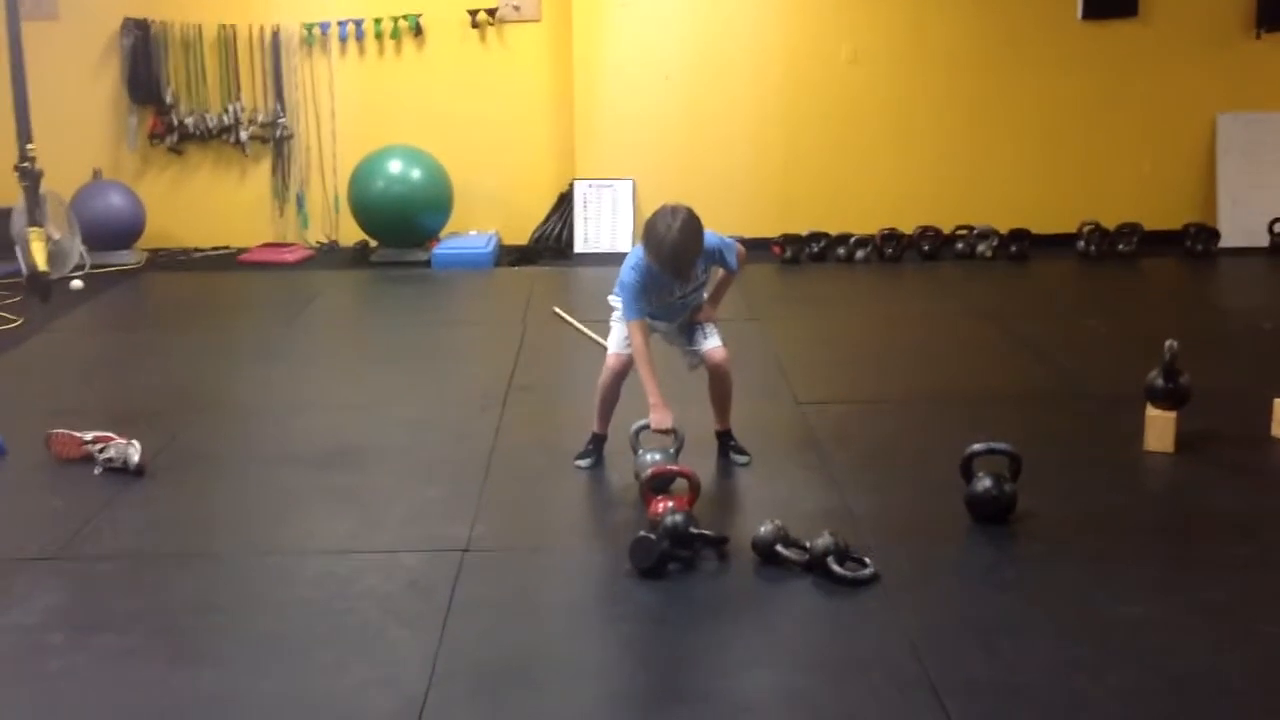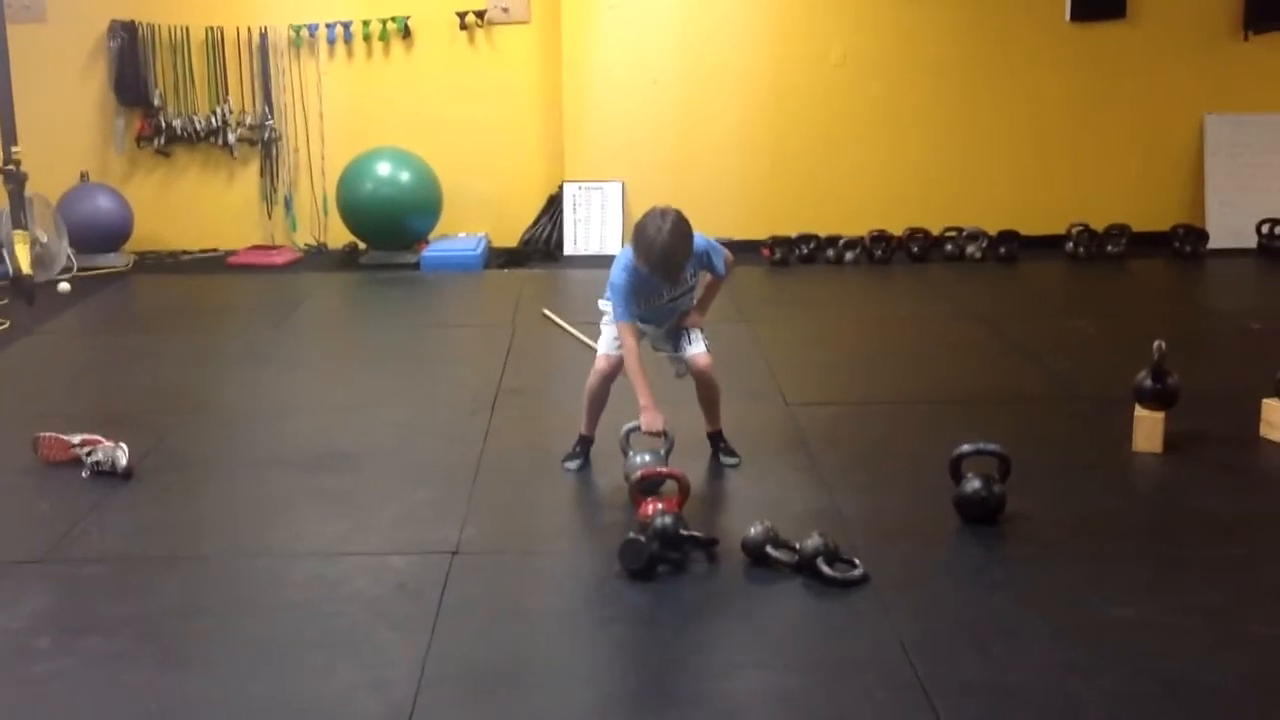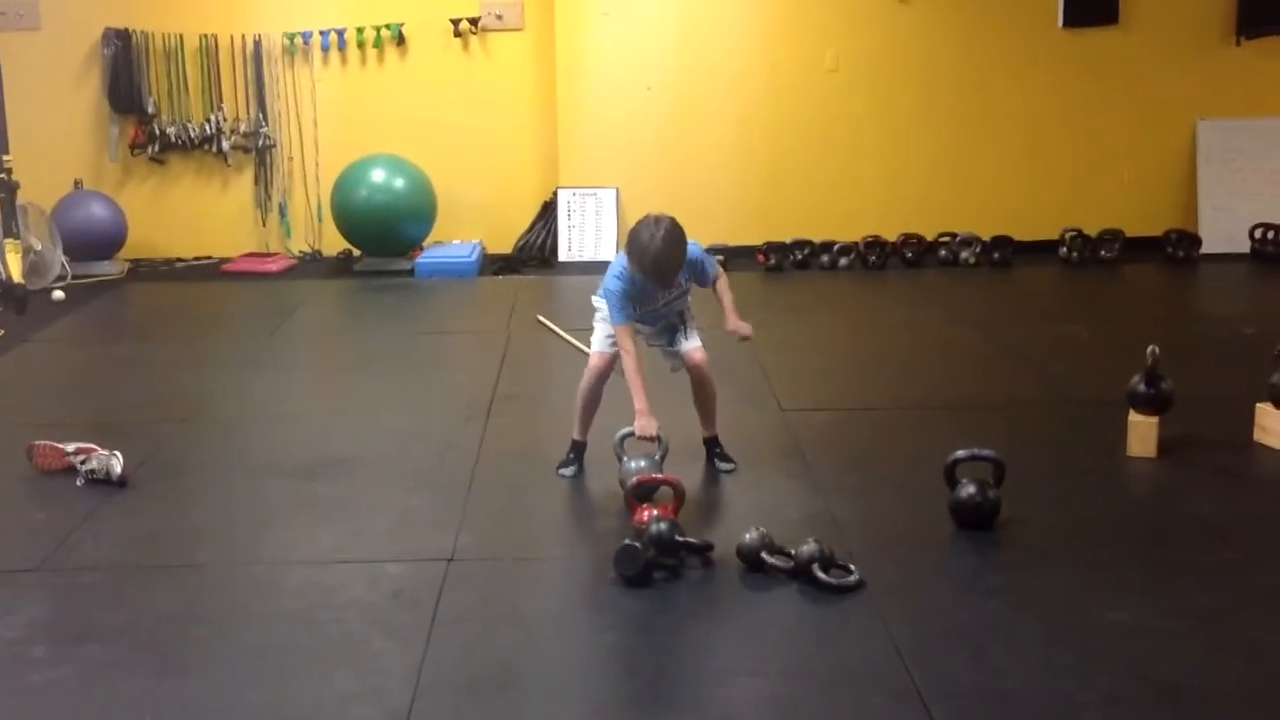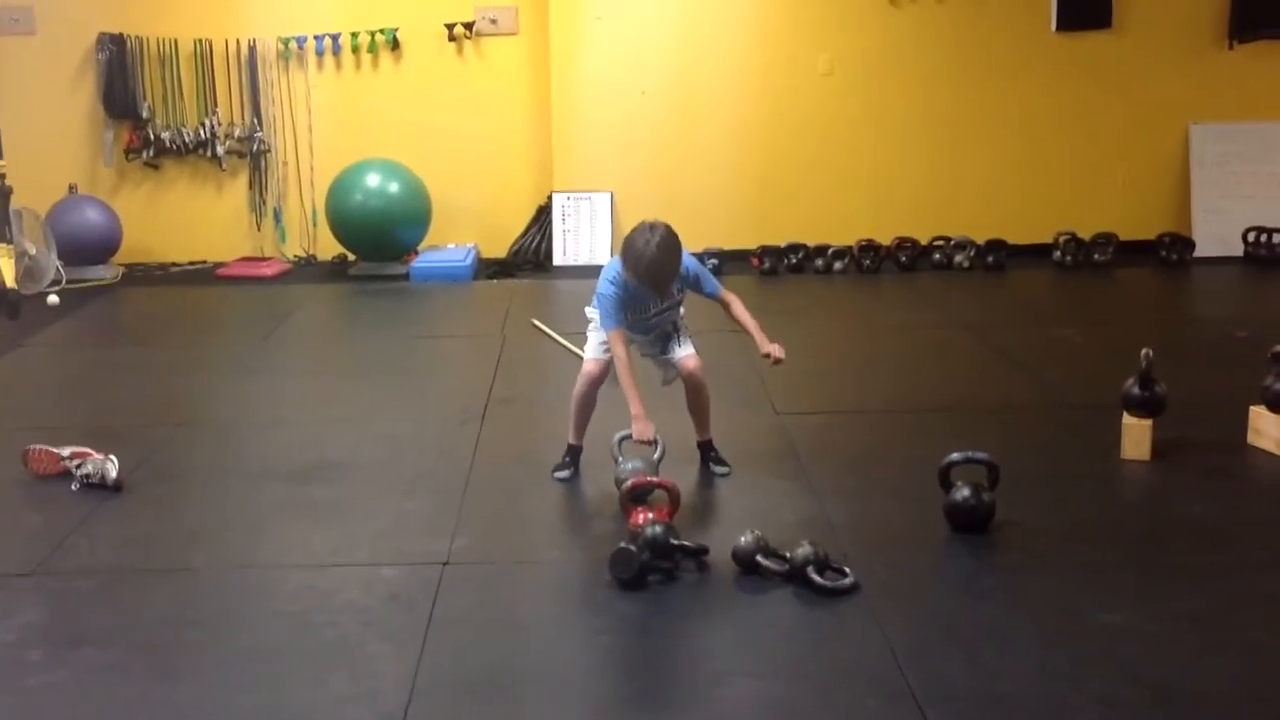
dt=0.3s
person 1, frame 1
left shoulder: (711, 245)
right shoulder: (634, 270)
left elbow: (739, 255)
right elbow: (638, 339)
left wrist: (712, 303)
right wrist: (656, 404)
left hip: (688, 311)
right hip: (638, 312)
left knee: (718, 361)
right knee: (615, 365)
left ankle: (725, 436)
right ankle: (597, 438)
person 1, frame 2
left shoulder: (700, 248)
right shoulder: (624, 271)
left elbow: (727, 262)
right elbow: (630, 341)
left wrist: (700, 310)
right wrist: (647, 407)
left hip: (677, 316)
right hip: (627, 315)
left knee: (702, 366)
right knee: (604, 368)
left ankle: (717, 438)
right ankle: (584, 440)
person 1, frame 3
left shoulder: (692, 256)
right shoulder: (619, 276)
left elbow: (717, 276)
right elbow: (628, 348)
left wrist: (731, 318)
right wrist: (643, 411)
left hip: (670, 314)
right hip: (619, 314)
left knee: (698, 363)
right knee: (598, 367)
left ankle: (713, 443)
right ankle: (577, 446)
person 1, frame 4
left shoulder: (686, 266)
right shoulder: (611, 282)
left elbow: (727, 299)
right elbow: (620, 352)
left wrist: (761, 340)
right wrist: (639, 416)
left hip: (663, 325)
right hip: (612, 322)
left knee: (693, 370)
right knee: (591, 373)
left ankle: (707, 448)
right ankle: (572, 450)
